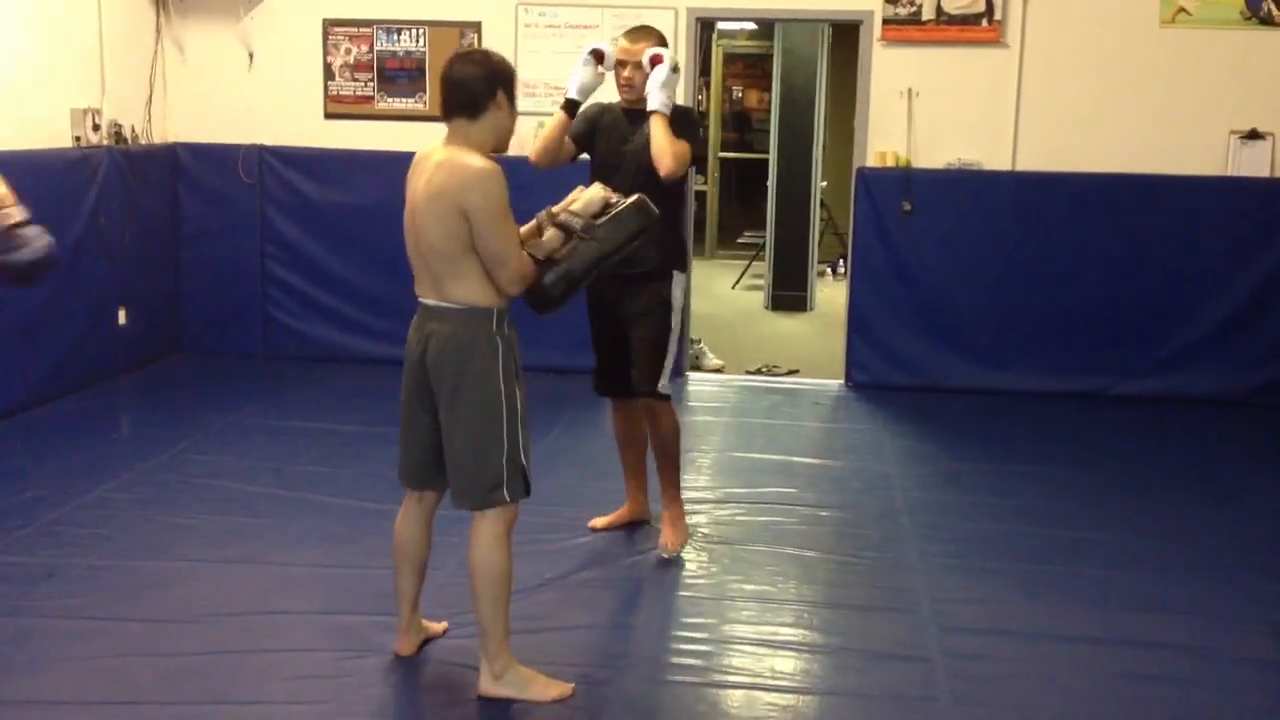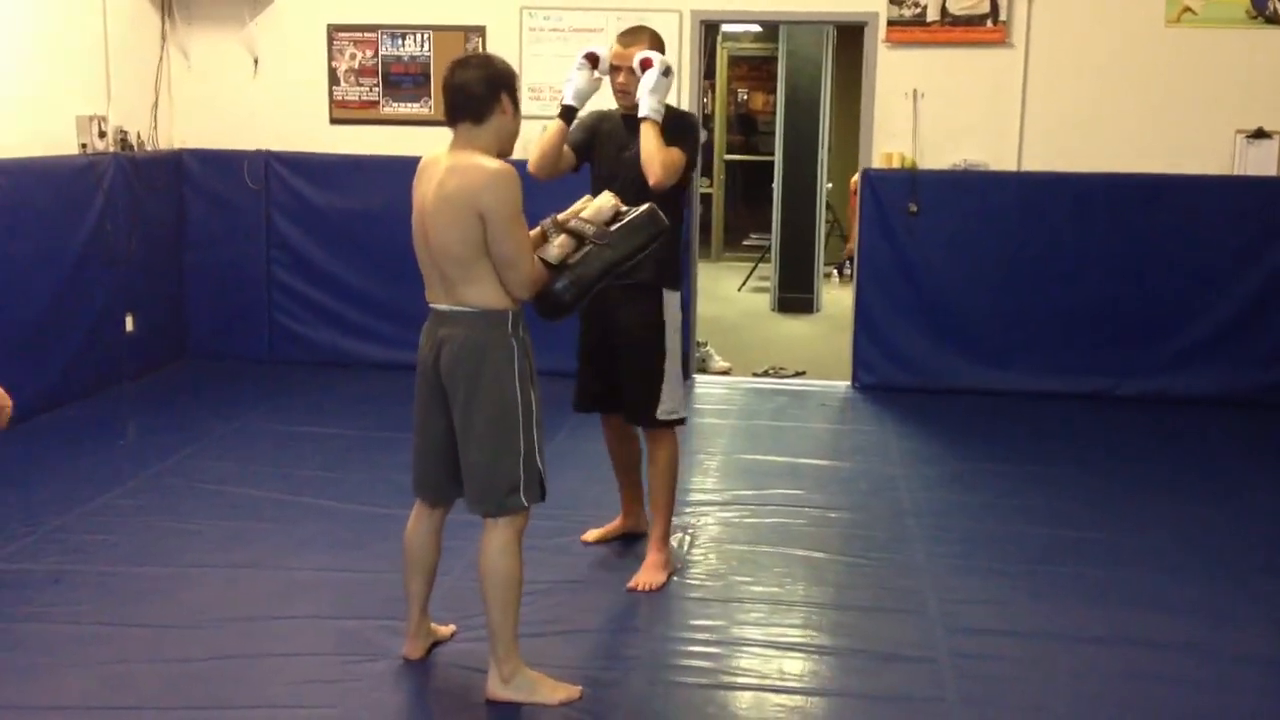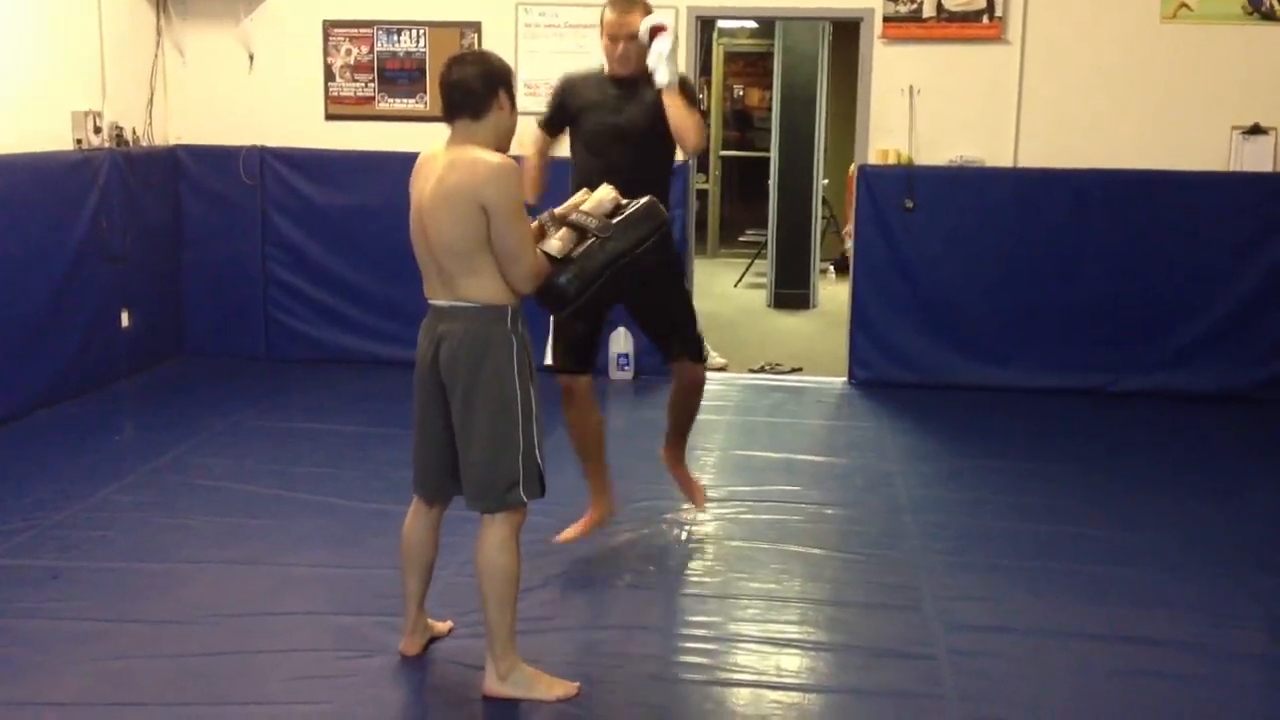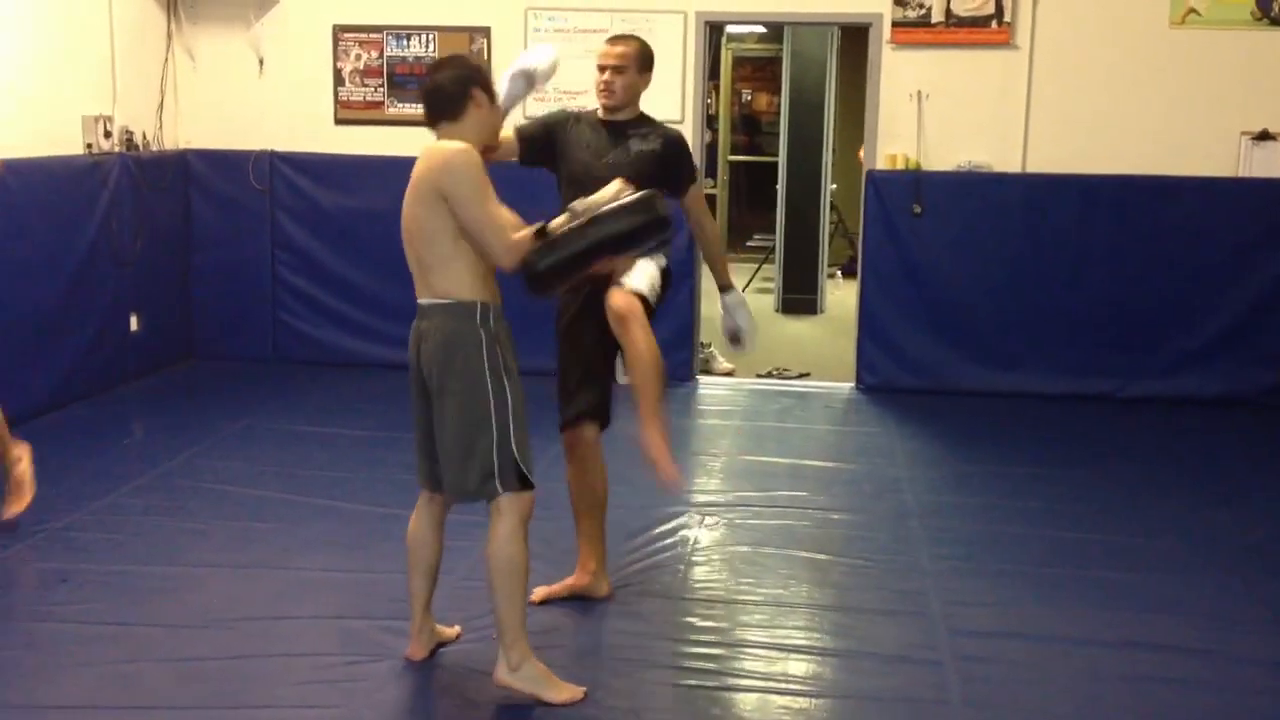
dt=0.7s
person 1, frame 1
left shoulder: (424, 163)
right shoulder: (479, 174)
right elbow: (513, 277)
left wrist: (553, 218)
right wrist: (564, 228)
left hip: (428, 328)
right hip: (474, 337)
left knee: (420, 493)
right knee: (495, 507)
left ankle: (408, 627)
right ankle: (498, 668)
person 1, frame 2
left shoulder: (428, 170)
right shoulder: (494, 177)
right elbow: (523, 282)
left wrist: (554, 225)
left hip: (439, 334)
right hip: (488, 342)
left knee: (432, 500)
right knee: (506, 513)
left ankle: (417, 630)
right ankle: (507, 672)
person 1, frame 3
left shoulder: (425, 166)
right shoulder: (495, 171)
right elbow: (525, 277)
left hip: (438, 329)
right hip: (488, 338)
left knee: (430, 495)
right knee: (503, 509)
left ankle: (413, 626)
right ankle: (503, 668)
person 1, frame 4
left shoulder: (434, 160)
right shoulder: (456, 160)
left elbow: (484, 242)
right elbow: (507, 250)
left wrist: (572, 215)
right wrist: (581, 212)
left hip: (433, 330)
right hip: (468, 333)
left knee: (437, 492)
right knee: (510, 497)
left ankle: (420, 630)
right ankle: (515, 660)
person 2, frame 1
left shoulder: (680, 120)
right shoulder: (599, 117)
left elbow: (668, 167)
right elbow: (541, 156)
left wrist: (657, 102)
right wrist: (575, 94)
left hip: (657, 276)
right hip: (605, 273)
left knee: (653, 394)
right knee: (620, 395)
left ankle: (673, 510)
right ankle: (635, 500)
person 2, frame 2
left shoulder: (679, 125)
right shoulder: (598, 124)
left elbow: (659, 176)
right elbow: (541, 169)
left wrist: (649, 108)
right wrist: (571, 102)
left hip: (651, 290)
right hip: (600, 285)
left knee: (657, 420)
right knee: (611, 413)
left ankle: (659, 548)
right ankle: (632, 514)
person 2, frame 3
left shoulder: (668, 87)
right shoulder: (575, 89)
left elbow: (694, 143)
right elbow: (540, 153)
left wrist: (664, 73)
left hip: (651, 252)
left knee: (689, 364)
right knee: (571, 380)
left ankle: (675, 461)
right ankle: (599, 499)
person 2, frame 4
left shoulder: (664, 142)
right shoulder: (562, 129)
left elbow: (699, 217)
right elbow: (487, 151)
left wrist: (729, 292)
left hip: (635, 270)
right hip: (579, 288)
left knee: (621, 305)
right knee: (578, 434)
left ankle: (654, 433)
right ankle: (590, 572)
